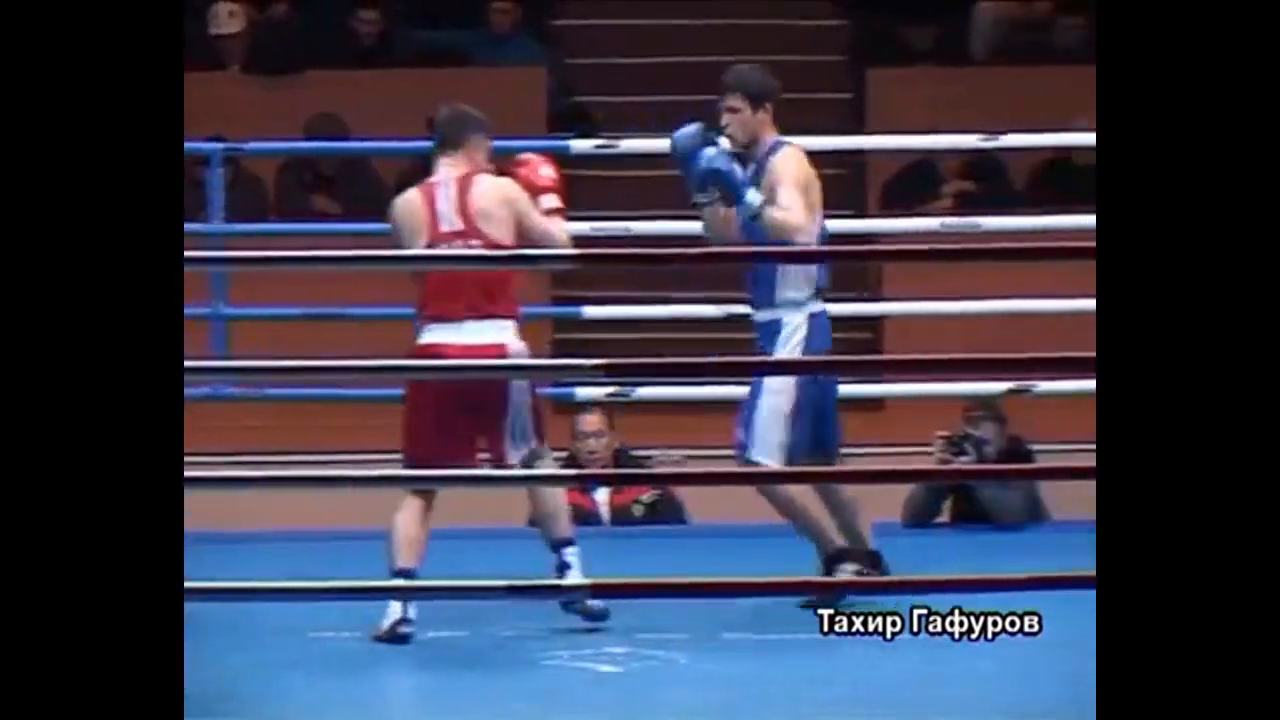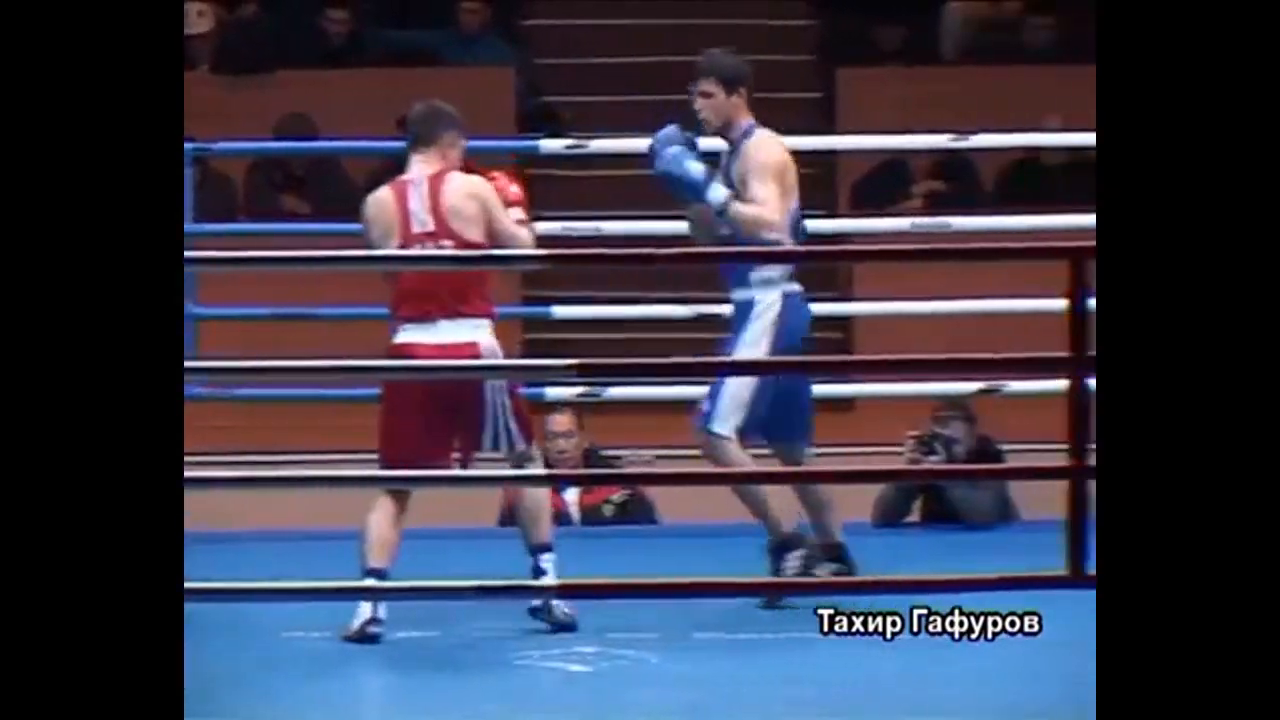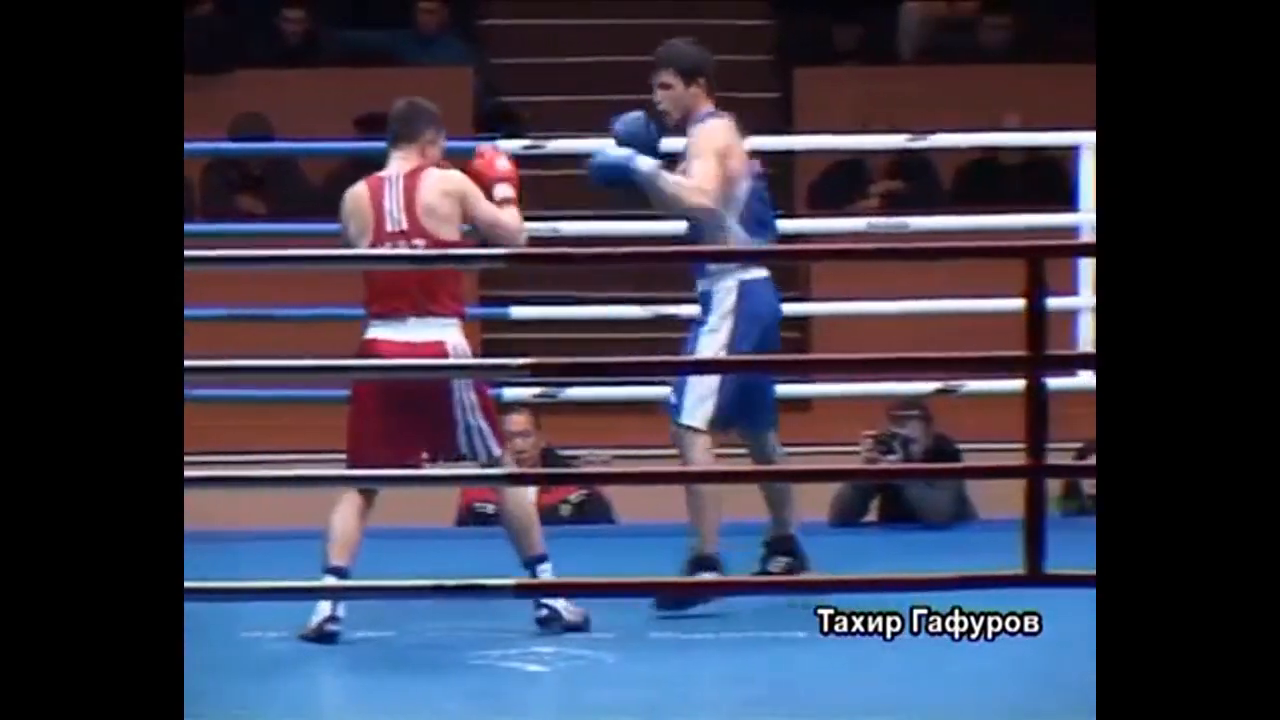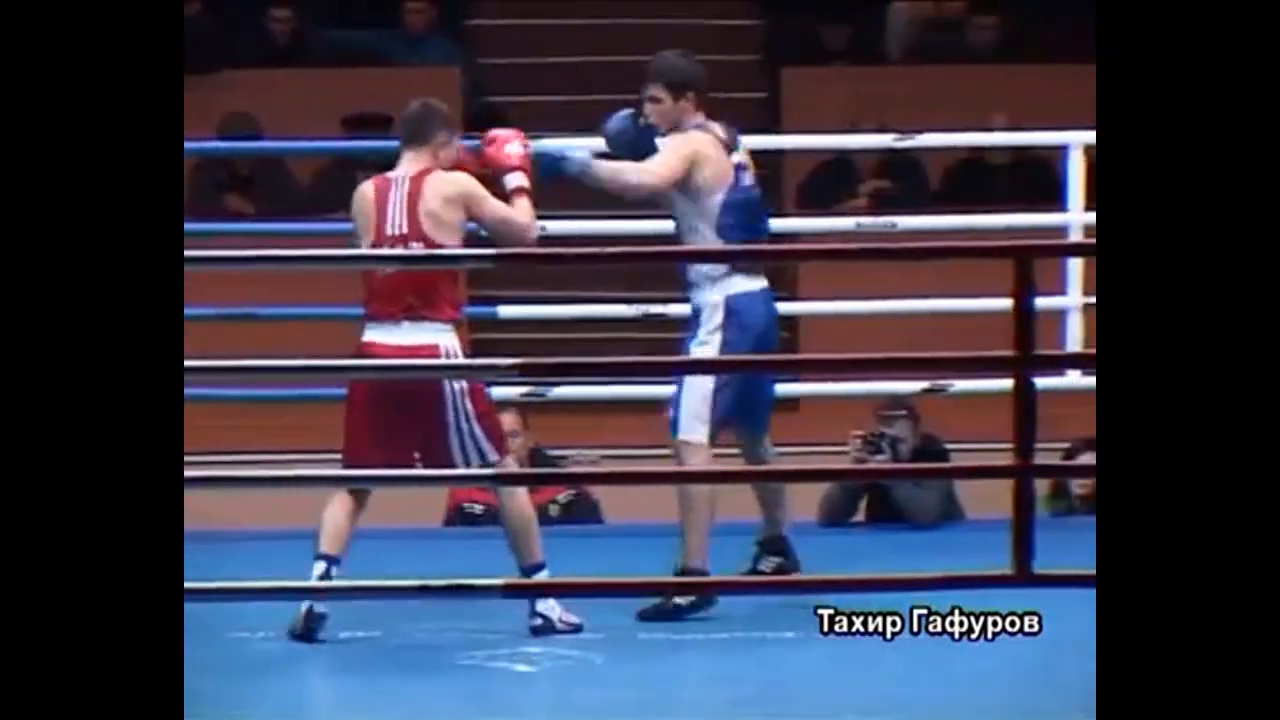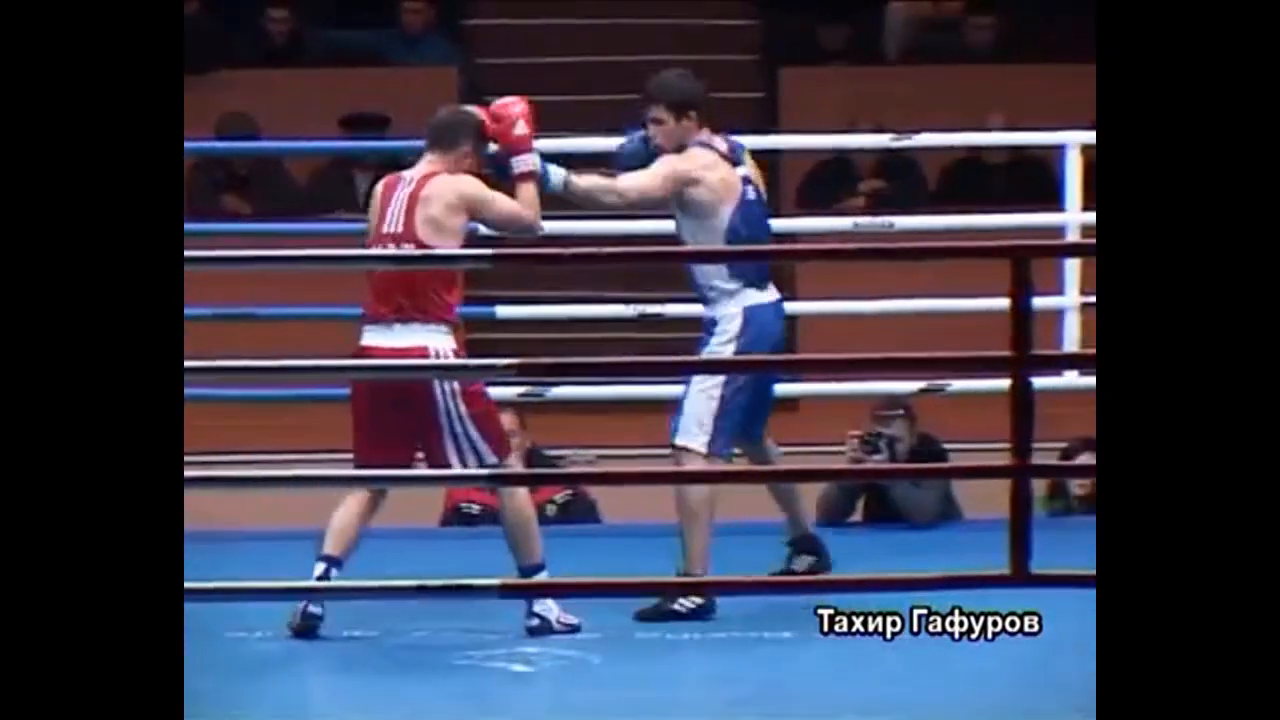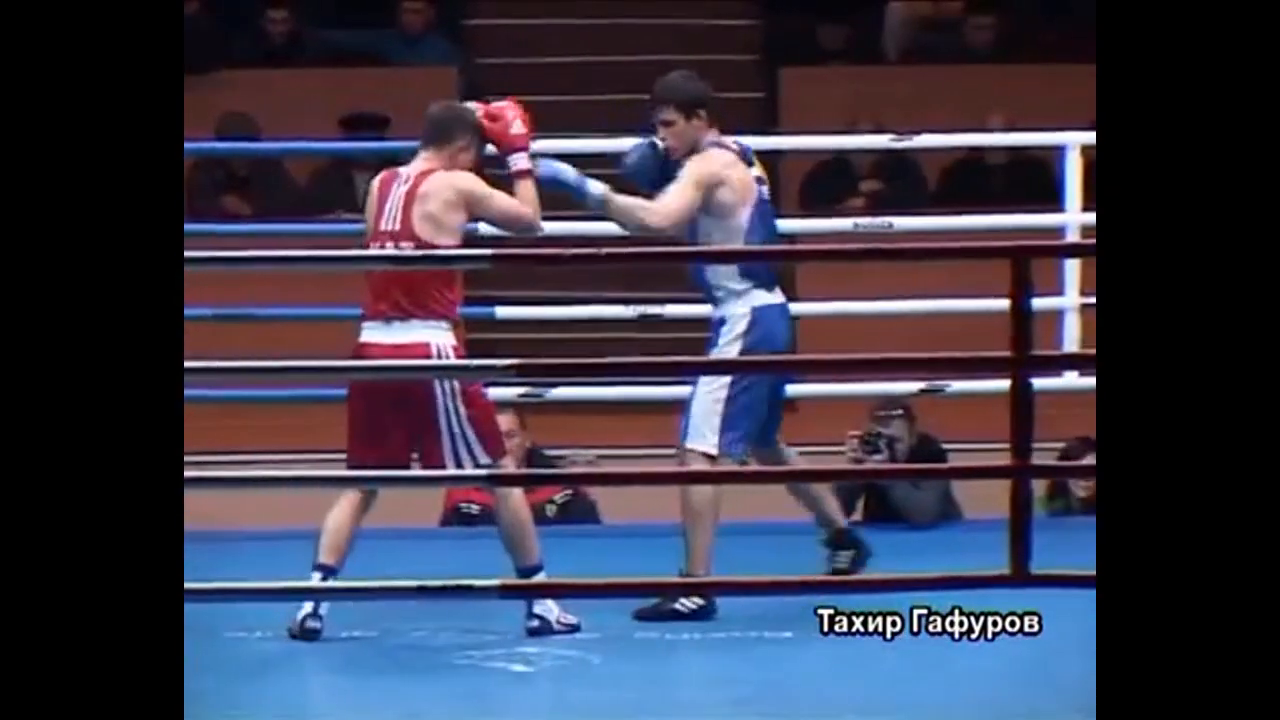
dt=0.1s
person 1, frame 1
left shoulder: (785, 162)
right shoulder: (757, 167)
left elbow: (797, 229)
right elbow: (724, 240)
left wrist: (742, 194)
right wrist: (704, 186)
left hip: (795, 327)
right hip: (784, 326)
left knee: (761, 461)
right knee: (816, 457)
left ankle: (839, 556)
right ankle: (863, 559)
person 1, frame 2
left shoulder: (761, 150)
right shoulder: (737, 154)
left elbow: (771, 226)
right elbow: (711, 233)
left wrist: (707, 186)
right wrist: (691, 186)
left hip: (772, 308)
right hip: (764, 307)
left knee: (718, 436)
right knee: (786, 443)
left ankle: (787, 543)
right ankle: (832, 554)
person 1, frame 3
left shoulder: (711, 134)
right shoulder: (711, 137)
left elbow: (699, 201)
right elbow: (697, 207)
left wrist: (640, 167)
right wrist: (640, 164)
left hip: (736, 297)
right hip: (748, 294)
left knee: (693, 427)
right knee: (756, 429)
left ankle: (705, 563)
right ankle: (785, 547)
person 1, frame 4
left shoulder: (691, 147)
right shoulder: (727, 144)
left elbow: (638, 181)
left wrist: (567, 160)
right wrist: (640, 142)
left hip: (725, 308)
right hip: (751, 301)
left knee: (692, 441)
right knee: (749, 433)
left ankle: (693, 580)
right ankle: (775, 545)
person 1, frame 5
left shoulder: (689, 165)
right shoulder: (734, 158)
left elbow: (622, 192)
left wrist: (553, 178)
right wrist: (648, 162)
left hip: (737, 321)
right hip: (760, 314)
left knee: (691, 448)
right knee: (750, 438)
left ankle: (694, 586)
right ankle: (806, 546)
person 1, frame 6
left shoulder: (708, 165)
right shoulder: (740, 159)
left elbow: (656, 220)
right elbow: (670, 225)
left wrist: (580, 184)
right wrist: (643, 179)
left hip: (745, 322)
right hip: (764, 317)
left knee: (699, 451)
right knee: (764, 445)
left ankle: (696, 588)
right ankle: (843, 540)
person 2, frame 1
left shoulder: (405, 206)
right shoulder: (506, 190)
right elbow: (562, 248)
right wrist: (547, 198)
left hip: (436, 351)
right hip: (497, 348)
left knee: (419, 486)
right knee: (535, 462)
left ankle: (400, 605)
right ankle: (571, 574)
person 2, frame 2
left shoulder: (378, 203)
right shoulder: (473, 188)
right elbow: (527, 251)
right wrist: (512, 207)
left hip: (411, 352)
right hip: (472, 347)
left knee: (394, 486)
right knee: (522, 461)
left ankle: (370, 605)
right ankle: (546, 582)
person 2, frame 3
left shoulder: (355, 197)
right shoulder: (451, 183)
right elbow: (516, 239)
right wrist: (504, 188)
left hip: (381, 350)
right hip: (441, 348)
left knee: (362, 484)
right knee: (501, 467)
left ankle: (330, 603)
right ankle: (546, 592)
person 2, frame 4
left shoulder: (365, 195)
right shoulder: (454, 185)
right elbow: (524, 232)
right wrist: (514, 172)
left hip: (377, 351)
right hip: (434, 353)
left knee: (355, 484)
right knee: (503, 471)
right ankle: (542, 601)
person 2, frame 5
left shoulder: (383, 189)
right shoulder: (457, 189)
right elbow: (529, 222)
right wrist: (523, 154)
left hip: (375, 352)
right hip: (429, 354)
left knee: (369, 485)
right knee: (505, 471)
left ankle: (317, 590)
right ankle: (540, 601)
person 2, frame 6
left shoulder: (378, 185)
right shoulder: (456, 184)
right elbow: (528, 222)
right wrist: (519, 153)
left hip: (373, 350)
right hip: (428, 351)
left knee: (361, 484)
right knee: (499, 473)
left ankle: (312, 603)
right ankle: (540, 603)
